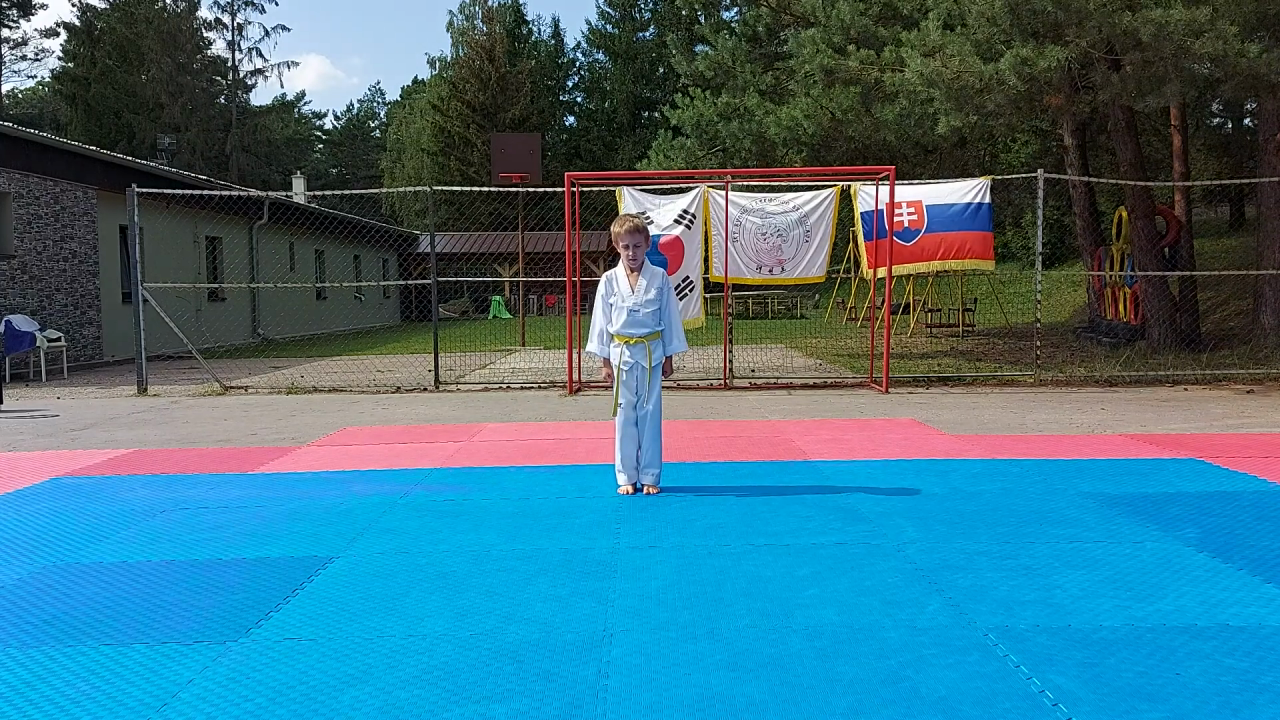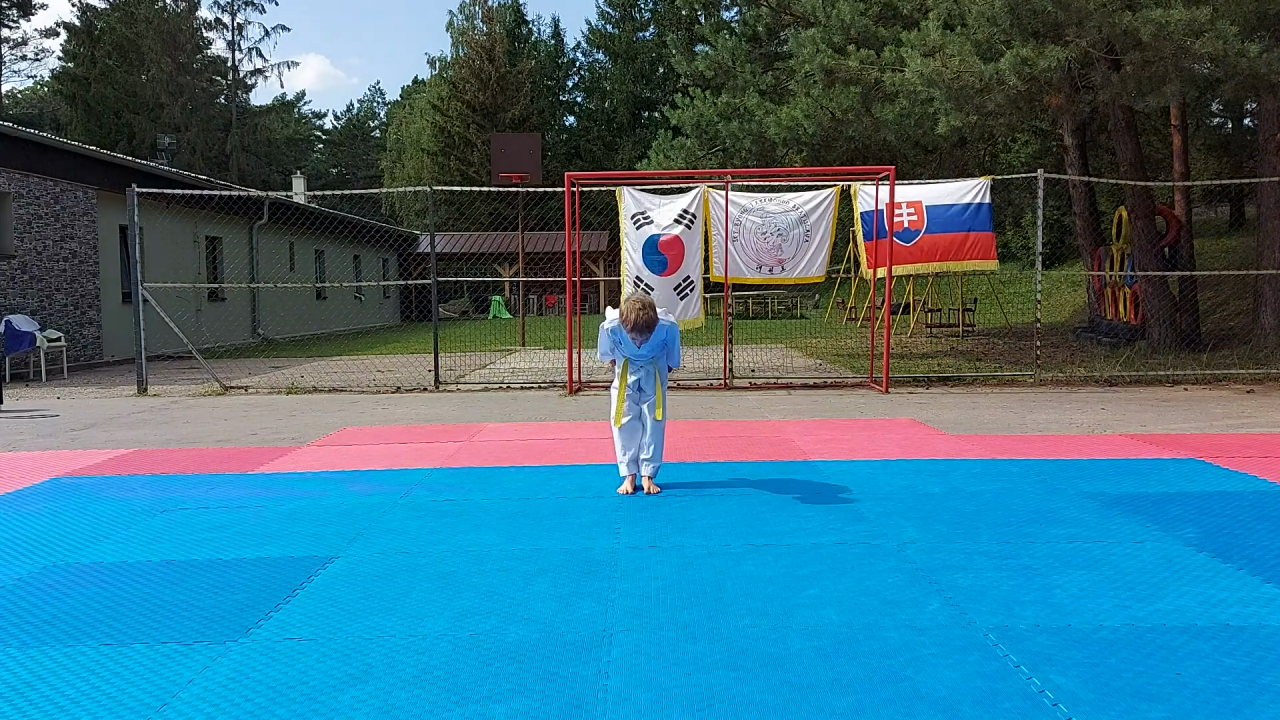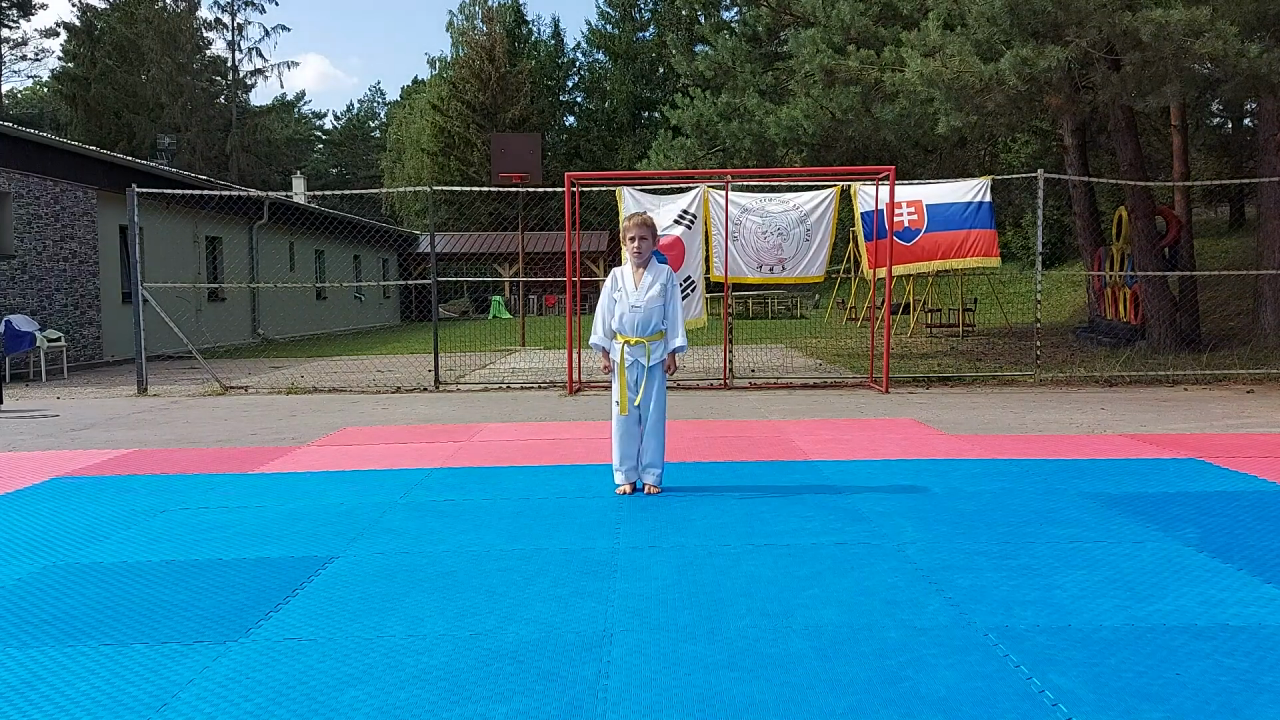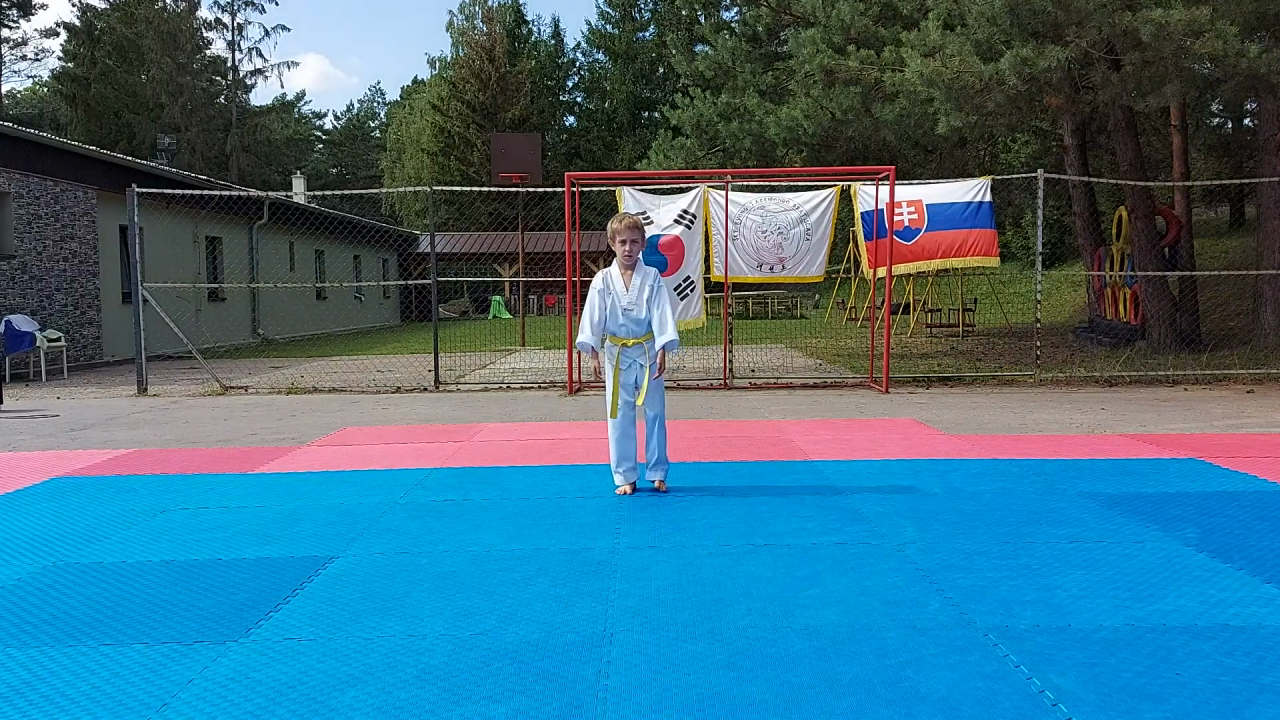
dt=0.7s
person 1, frame 1
left shoulder: (660, 278)
right shoulder: (609, 281)
left elbow: (670, 318)
right elbow: (601, 321)
left wrist: (669, 357)
right wrist: (605, 361)
left hip: (651, 353)
right hip: (621, 354)
left knee: (650, 415)
right knee: (624, 416)
left ankle: (649, 477)
right ankle: (627, 477)
person 1, frame 2
left shoulder: (667, 326)
right shoulder: (611, 326)
left elbow: (672, 352)
right elbow: (606, 351)
left wrist: (670, 365)
right wrist: (612, 359)
left hip: (654, 369)
right hip: (626, 370)
left knee: (653, 417)
right knee: (624, 418)
left ankle: (648, 474)
right ankle: (629, 474)
person 1, frame 3
left shoulder: (665, 275)
right shoulder: (616, 276)
left elbow: (673, 315)
right elbow: (604, 315)
left wrist: (672, 353)
right wrist: (604, 353)
left hip: (654, 354)
right hip: (622, 354)
left knee: (653, 416)
right knee: (624, 416)
left ankle: (650, 477)
right ankle: (627, 477)
person 1, frame 4
left shoulder: (652, 277)
right shoulder: (603, 279)
left elbow: (662, 314)
right elbow: (592, 317)
left wrist: (662, 351)
right wrist: (594, 354)
left hip: (648, 354)
right hip: (617, 356)
left knee: (654, 413)
right knee: (620, 417)
left ankle: (657, 472)
right ankle: (625, 477)
